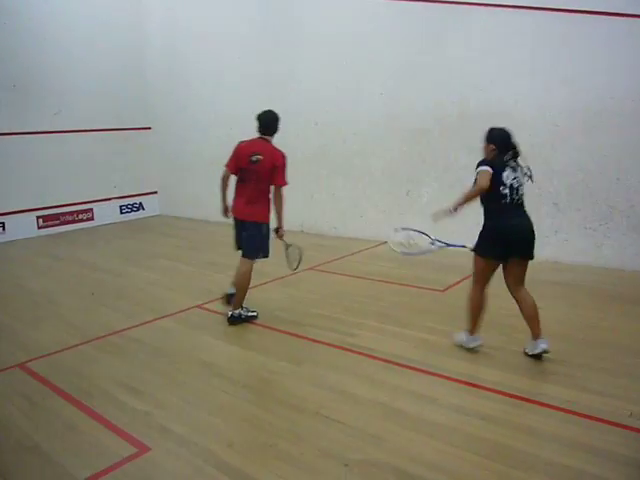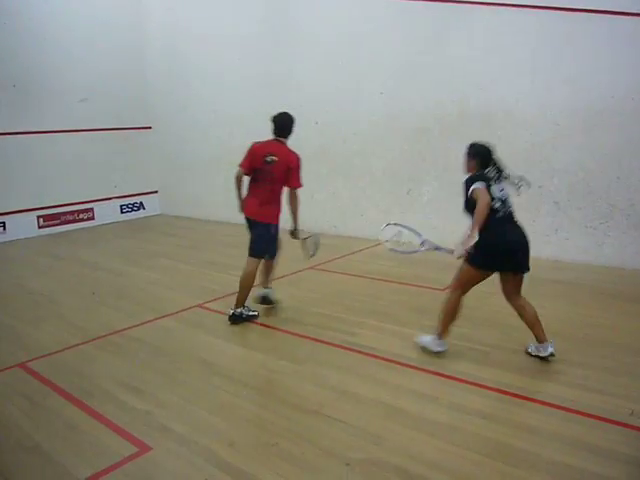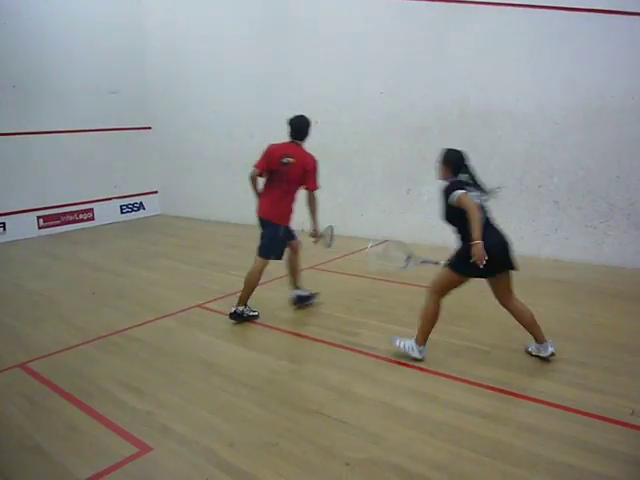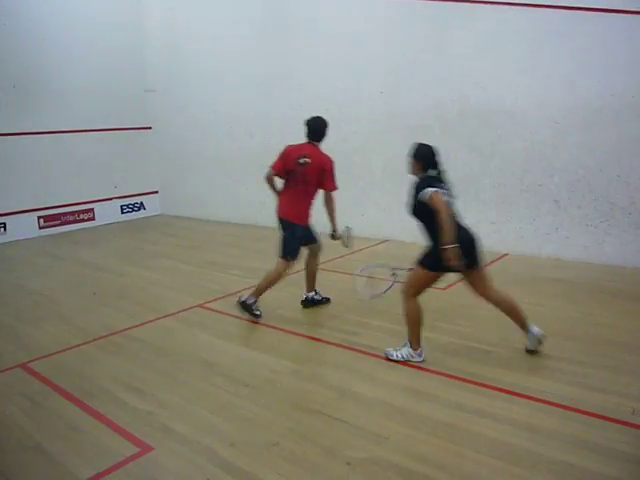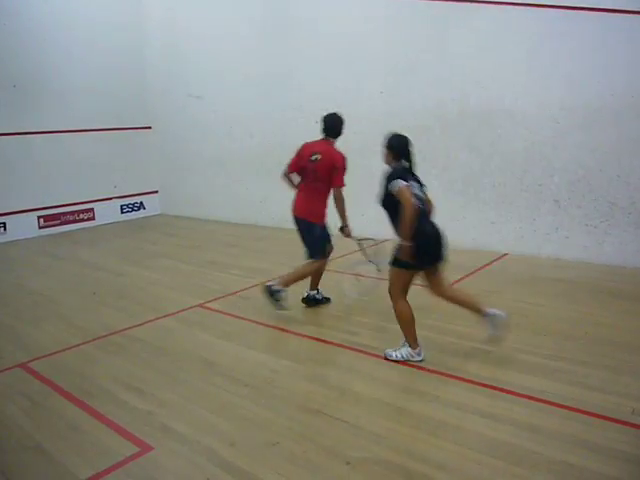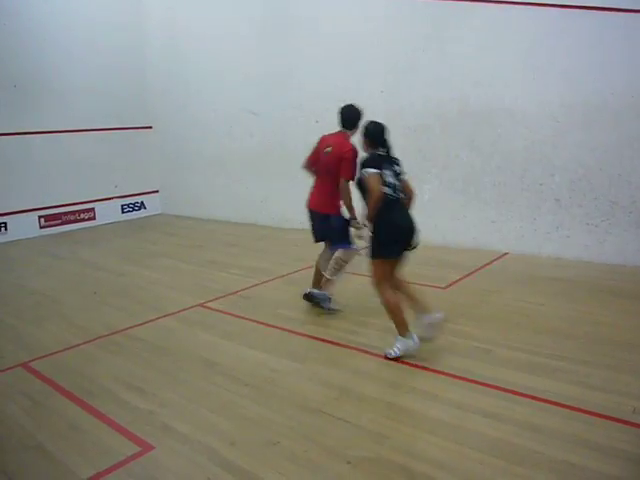
dt=0.1s
person 1, frame 1
left shoulder: (487, 165)
right shoulder: (514, 168)
left elbow: (481, 186)
left wrist: (454, 207)
left hip: (499, 230)
right hip: (523, 229)
left knee: (479, 285)
right knee: (517, 288)
left ankle: (471, 336)
right ankle: (538, 341)
person 1, frame 2
left shoulder: (474, 181)
right shoulder: (496, 180)
left elbow: (484, 202)
left wrist: (473, 234)
left hip: (493, 243)
right hip: (517, 242)
left knee: (456, 290)
right knee: (514, 296)
left ankle: (438, 339)
right ankle: (544, 344)
person 1, frame 3
left shoulder: (455, 189)
right shoulder: (471, 186)
left elbow: (473, 209)
left wrist: (476, 242)
left hip: (481, 248)
right hip: (497, 244)
left knee: (434, 294)
right knee: (508, 299)
left ankle: (419, 345)
right ankle: (543, 344)
person 1, frame 4
left shoulder: (423, 185)
right shoulder: (436, 182)
left elbow: (444, 210)
left wrist: (447, 246)
left hip: (445, 246)
right hip: (464, 243)
left knee: (409, 293)
right knee: (486, 291)
left ankle: (414, 350)
right ankle: (531, 332)
person 1, frame 5
left shoulder: (393, 176)
right shoulder: (409, 174)
left elbow: (410, 204)
left wrist: (405, 240)
left hip: (416, 241)
right hip: (431, 235)
left knee: (396, 294)
right knee: (439, 287)
left ankle: (413, 349)
right ankle: (489, 314)
person 1, frame 6
left shoulder: (369, 163)
right shoulder: (393, 162)
left elbow: (376, 191)
right elbow: (409, 193)
left wrist: (368, 219)
left hip: (387, 228)
right hip: (404, 224)
left knee: (383, 285)
right knee: (391, 279)
left ankle: (406, 338)
right ankle: (426, 314)
person 2, frame 1
left shoulder: (242, 147)
right shoulder: (277, 156)
left elbow: (225, 176)
right elbow: (278, 193)
left wrist: (224, 202)
right wrist: (279, 224)
left hip: (239, 212)
right hip: (258, 216)
left knee: (248, 256)
right knee: (247, 261)
left ankle: (233, 290)
right ankle: (236, 311)
person 2, frame 2
left shoulder: (256, 148)
right shoulder: (292, 158)
left elbow: (239, 175)
right elbow: (293, 194)
left wrist: (241, 199)
right wrist: (295, 225)
left hip: (250, 211)
right hip: (268, 216)
left knee: (270, 251)
right knee: (254, 260)
left ankle: (265, 290)
right ankle: (238, 310)
person 2, frame 3
left shoulder: (273, 150)
right shoulder: (309, 161)
left elbow: (253, 175)
right elbow: (311, 196)
left wrist: (259, 195)
right wrist: (315, 226)
left hip: (265, 212)
right hip: (279, 217)
left knee: (293, 245)
right knee: (262, 262)
left ankle: (298, 292)
right ankle: (239, 308)
person 2, frame 4
left shoulder: (290, 151)
right shoulder: (325, 162)
left elbow: (269, 176)
right elbow: (328, 197)
left wrist: (279, 193)
right wrist: (334, 228)
left hip: (285, 212)
right hip: (298, 218)
left knee: (315, 247)
right knee: (284, 264)
left ankle: (311, 294)
right ankle: (250, 300)
person 2, frame 5
left shoulder: (306, 148)
right shoulder: (336, 157)
left elbow: (286, 174)
right elbow: (337, 194)
right wrist: (345, 224)
left hip: (299, 210)
right hip: (312, 215)
left knee: (322, 252)
right knee: (317, 261)
left ankle: (312, 293)
right ankle: (277, 286)
person 2, frame 6
left shoulder: (325, 140)
right shoulder: (349, 149)
left elbow: (308, 166)
right elbow: (343, 186)
right wrist: (352, 216)
left hip: (314, 204)
right hip: (328, 208)
left knee: (330, 248)
right knee: (347, 249)
left ankle: (315, 290)
right ankle: (321, 291)
